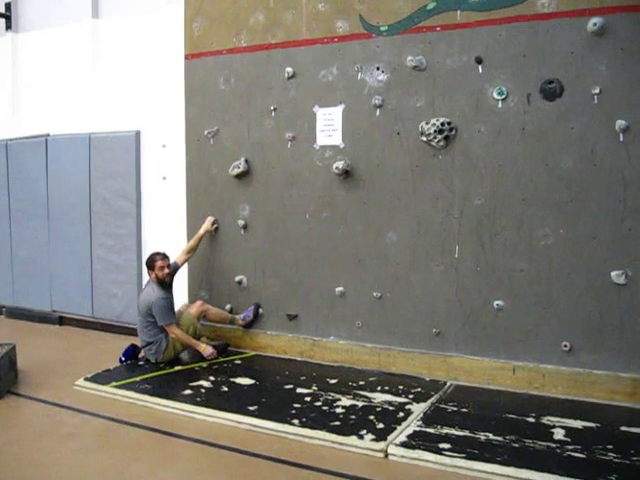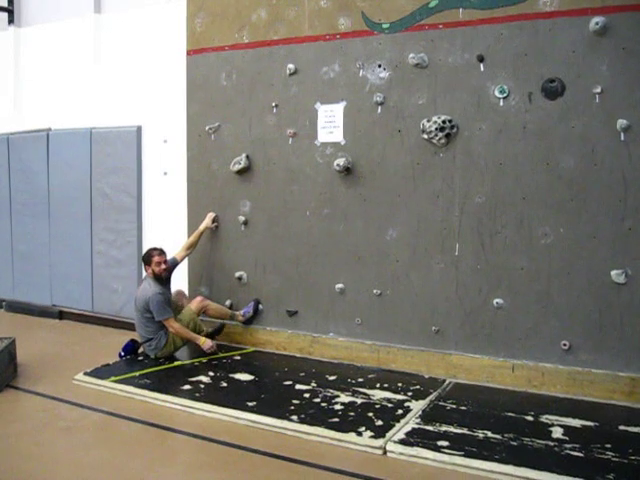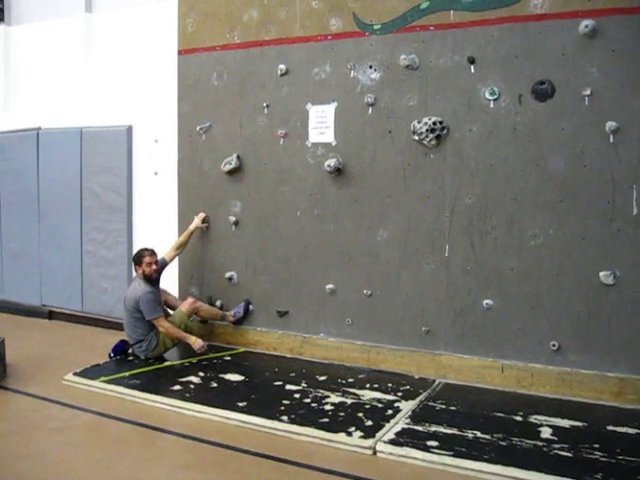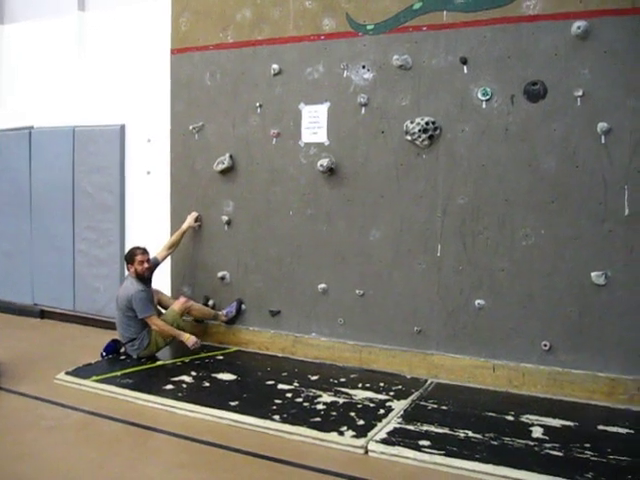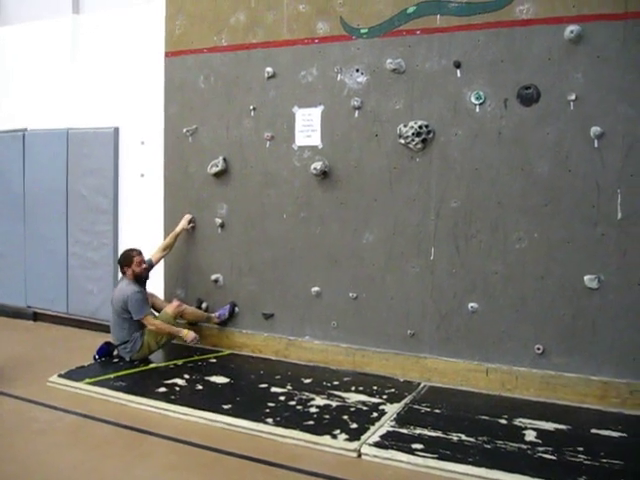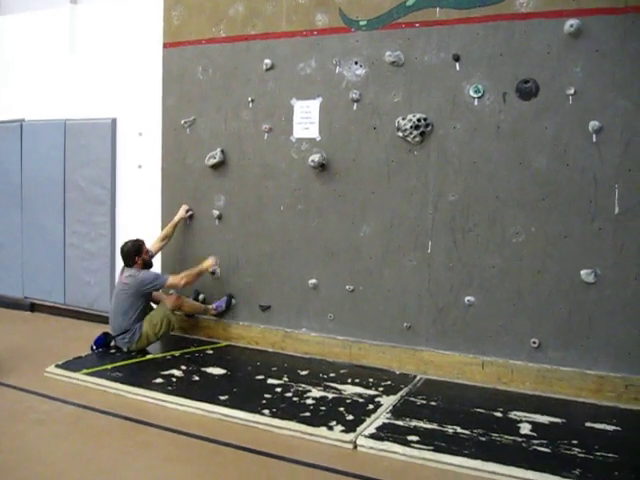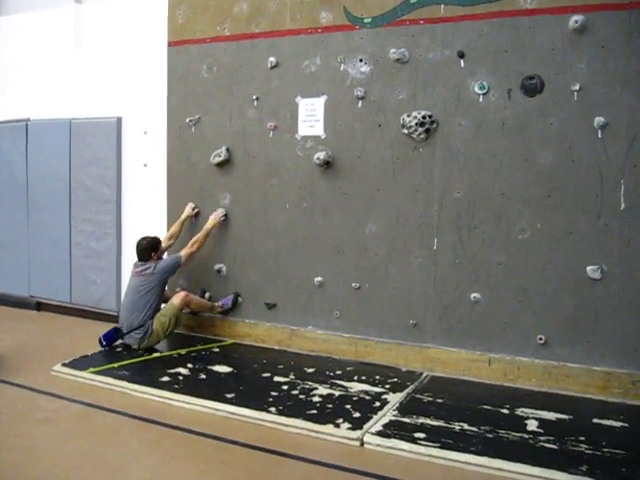
dt=0.3s
person 1, frame 1
left shoulder: (164, 278)
right shoulder: (158, 298)
left elbow: (186, 254)
right elbow: (173, 332)
left wrist: (202, 231)
right wrist: (201, 348)
left hip: (156, 343)
right hip: (160, 350)
left knee: (187, 308)
right knee: (199, 306)
left ankle: (207, 343)
right ankle: (240, 320)
person 1, frame 2
left shoulder: (162, 273)
right shoulder: (154, 294)
left elbow: (185, 251)
right elbow: (172, 327)
left wrist: (203, 227)
right wrist: (200, 340)
left hip: (158, 333)
right hip: (159, 345)
left knee: (179, 294)
right knee: (200, 302)
left ankle: (203, 331)
right ankle: (240, 316)
person 1, frame 3
left shoulder: (151, 274)
right shoulder: (144, 293)
left elbow: (175, 250)
right elbow: (162, 327)
left wrist: (193, 227)
right wrist: (191, 339)
left hip: (144, 338)
right hip: (149, 347)
left knee: (161, 294)
right knee: (191, 303)
left ankle: (195, 323)
right ankle: (230, 317)
person 1, frame 4
left shoulder: (141, 275)
right shoulder: (137, 292)
left elbow: (167, 249)
right elbow: (155, 325)
left wrist: (185, 227)
right wrist: (185, 337)
left hip: (136, 338)
right hip: (142, 346)
left knee: (154, 294)
right knee: (184, 302)
right ankle: (222, 316)
person 1, frame 5
left shoulder: (135, 278)
right shoulder: (132, 293)
left elbow: (161, 251)
right elbow: (152, 325)
left wrist: (179, 229)
right wrist: (183, 333)
left hip: (129, 342)
right hip: (134, 348)
left knee: (149, 297)
right knee: (177, 306)
right ankle: (214, 318)
person 1, frame 6
left shoulder: (129, 270)
right shoulder: (140, 278)
left elbow: (161, 242)
right elbow: (180, 281)
left wrist: (177, 218)
right wrist: (204, 267)
left hip: (124, 334)
right hip: (131, 340)
left knee: (151, 293)
right knee: (175, 299)
left ankle: (185, 306)
right ankle: (211, 310)
person 1, frame 7
left shoulder: (139, 266)
right shoulder: (158, 269)
left elbow: (169, 240)
right elbow: (192, 248)
left wrist: (185, 216)
right wrist: (210, 224)
left hip: (130, 333)
right hip: (140, 337)
right knee: (183, 296)
left ankle: (194, 304)
right ankle: (217, 308)
